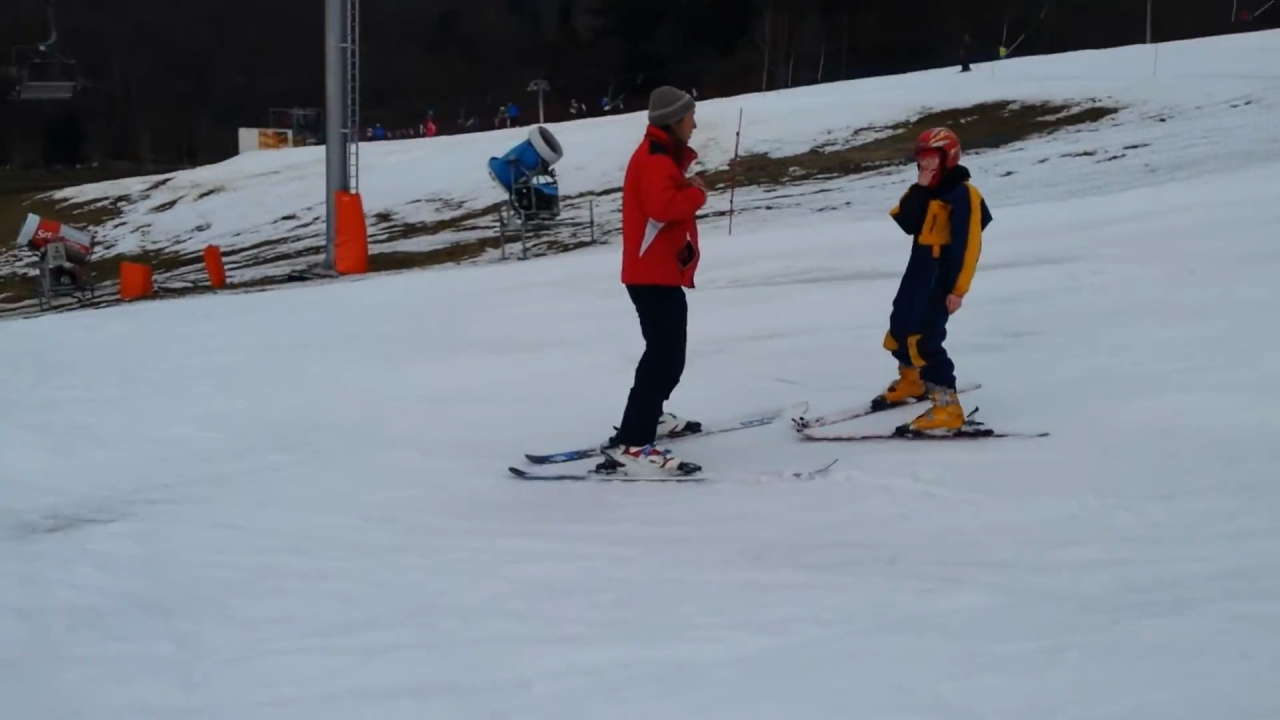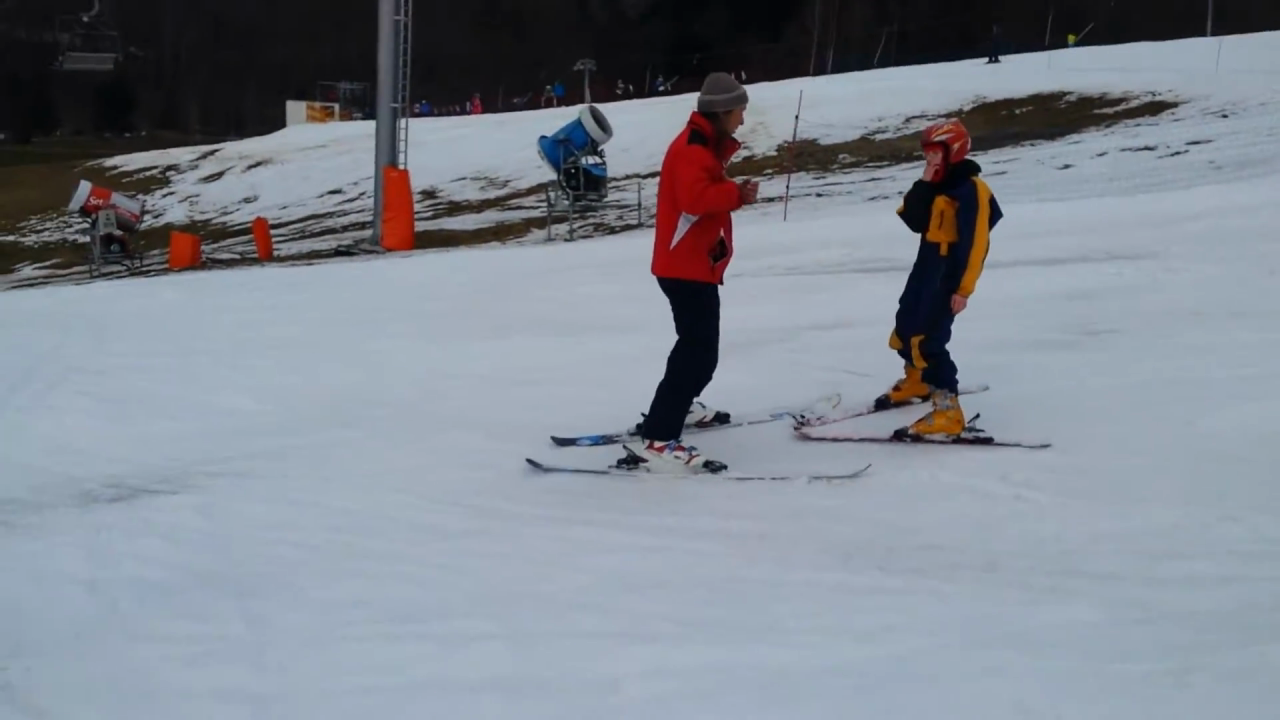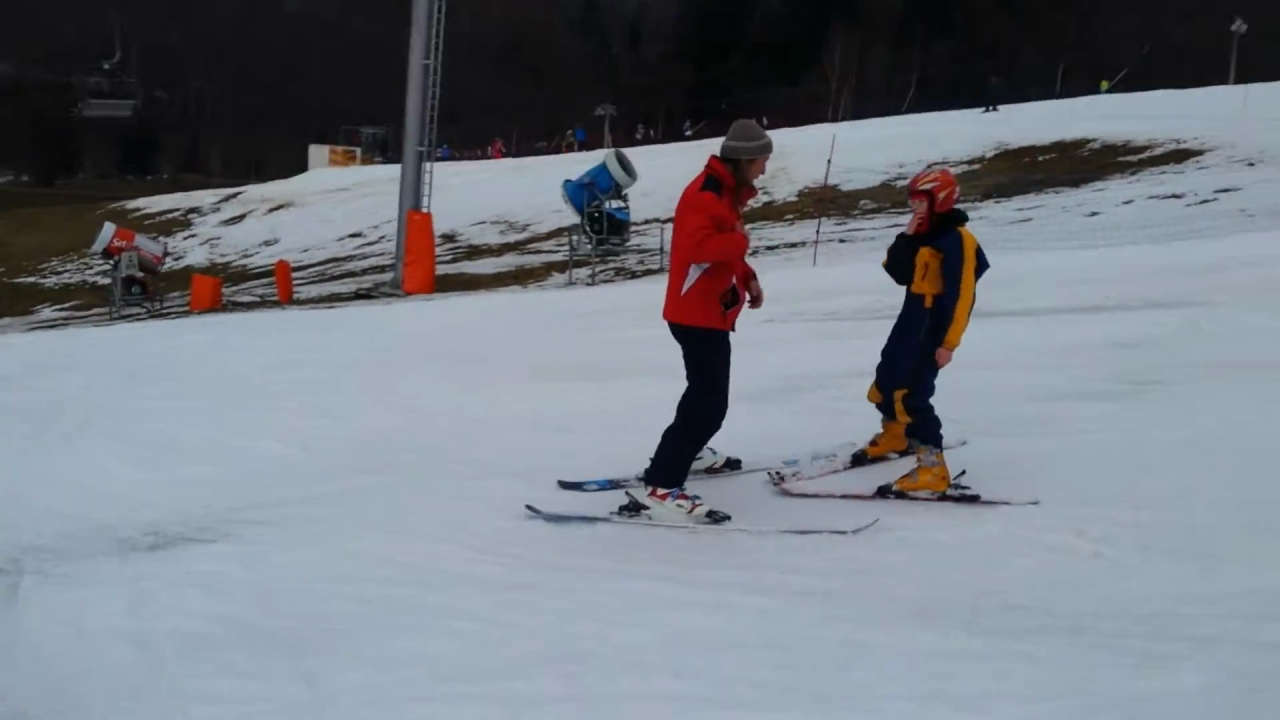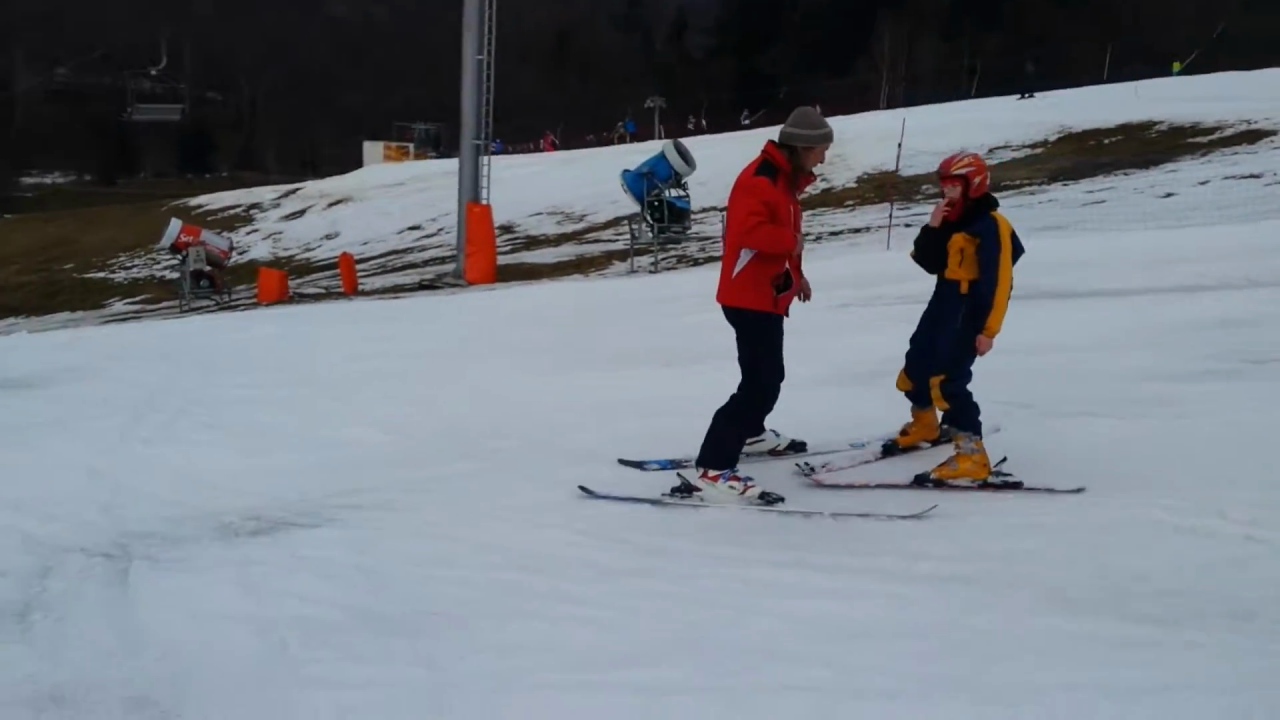
dt=0.3s
person 1, frame 1
left shoulder: (660, 155)
right shoulder: (655, 157)
right elbow: (664, 206)
left wrist: (690, 191)
right wrist: (697, 194)
left hip: (657, 271)
right hip: (656, 274)
left knee: (663, 351)
right knee: (668, 358)
left ankle: (649, 416)
right ankle: (631, 443)
person 1, frame 2
left shoulder: (704, 145)
right shoulder: (693, 148)
left elbow: (709, 196)
right elbow: (695, 199)
left wrist: (738, 194)
right wrist: (734, 190)
left hip: (692, 264)
right hip: (688, 267)
left knee: (694, 343)
right knee: (701, 355)
left ankle: (679, 407)
person 1, frame 3
left shoulder: (722, 191)
right shoulder: (706, 193)
right elbow: (699, 245)
left wrist: (747, 278)
right wrist: (739, 241)
left hip: (706, 310)
right hip: (699, 314)
left knee: (704, 389)
right knee: (710, 404)
left ankle: (688, 451)
person 1, frame 4
left shoulder: (782, 177)
right shoulder: (762, 178)
right elbow: (748, 231)
left wrist: (796, 273)
right wrist: (790, 241)
left hip: (764, 295)
right hip: (751, 297)
left knee: (765, 374)
right knee: (761, 385)
left ankle: (750, 433)
person 2, frame 1
left shoulder: (962, 193)
right shoulder: (925, 189)
left elbow: (968, 244)
right elbow: (909, 225)
left wrist: (958, 288)
right wrist: (918, 190)
left hip: (943, 271)
right hip: (919, 265)
left knee: (923, 338)
right knee: (899, 328)
left ankle: (947, 406)
right ankle: (912, 381)
person 2, frame 2
left shoulder: (971, 189)
right shoulder: (935, 185)
left elbow: (975, 243)
right elbow: (915, 222)
left wrist: (963, 288)
right wrist: (922, 186)
left hip: (949, 270)
right hip: (927, 264)
left knee: (927, 338)
right knee: (905, 328)
left ankle: (948, 412)
right ankle: (917, 381)
person 2, frame 3
left shoulder: (957, 240)
right shoulder: (921, 233)
left elbow: (961, 295)
right elbow: (901, 275)
left wrist: (949, 341)
right wrist: (905, 238)
left hip: (934, 322)
right hip: (911, 316)
left knee: (909, 392)
right knee: (885, 379)
left ankle: (933, 468)
right ankle: (894, 435)
person 2, frame 4
left shoulder: (991, 225)
right shoulder: (951, 220)
left elbow: (998, 281)
right elbow: (931, 264)
left wrist: (989, 329)
right wrist: (932, 229)
left hip: (969, 309)
right hip: (943, 303)
left knee: (946, 379)
right knee: (915, 367)
left ankle: (972, 455)
right ankle: (925, 425)
